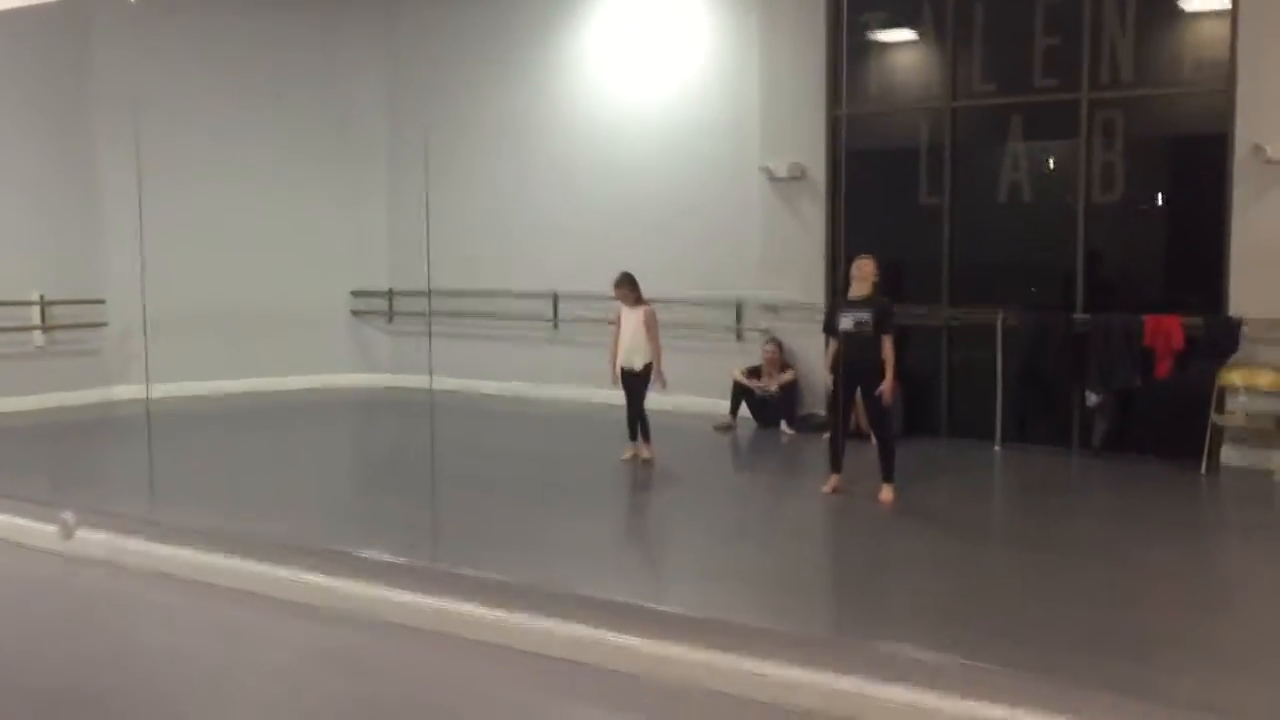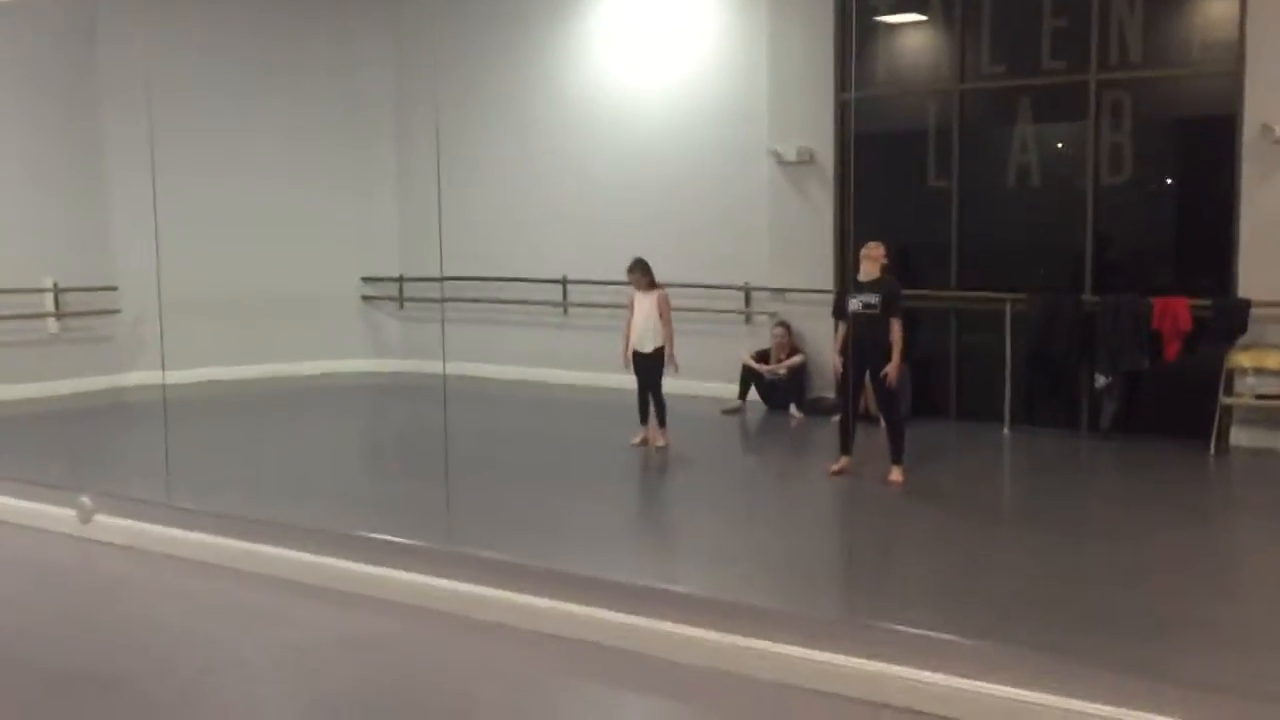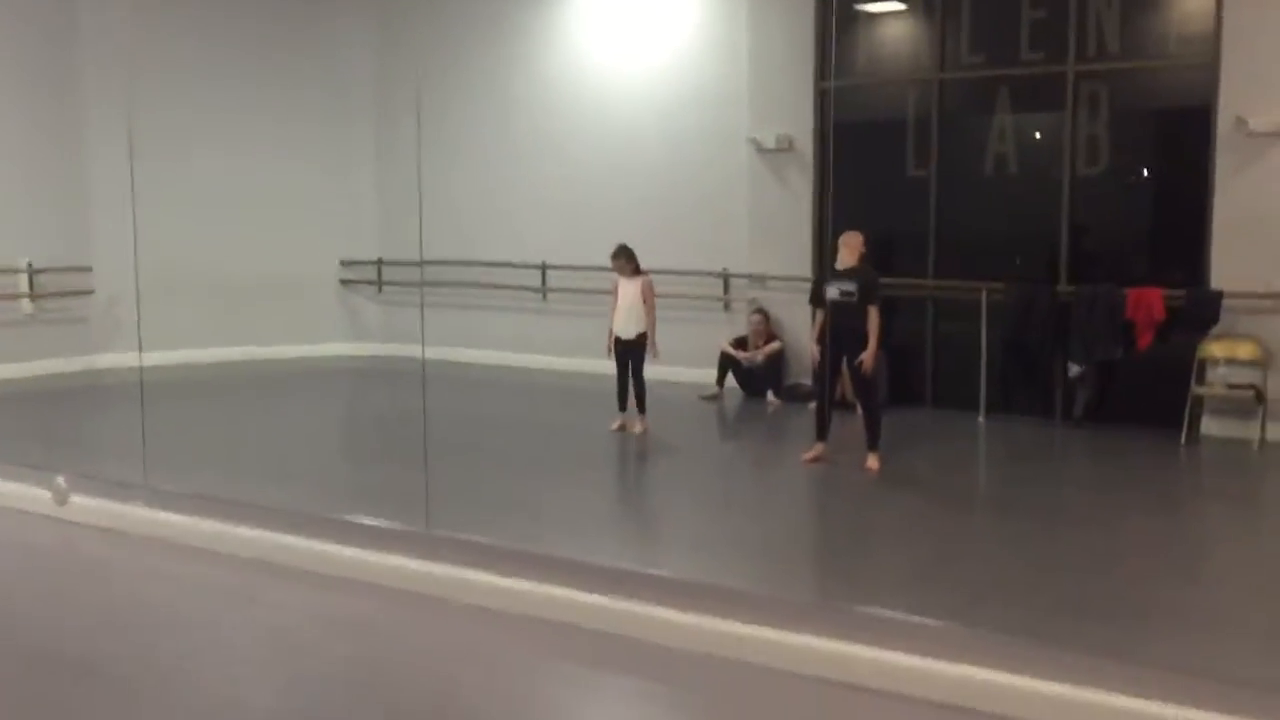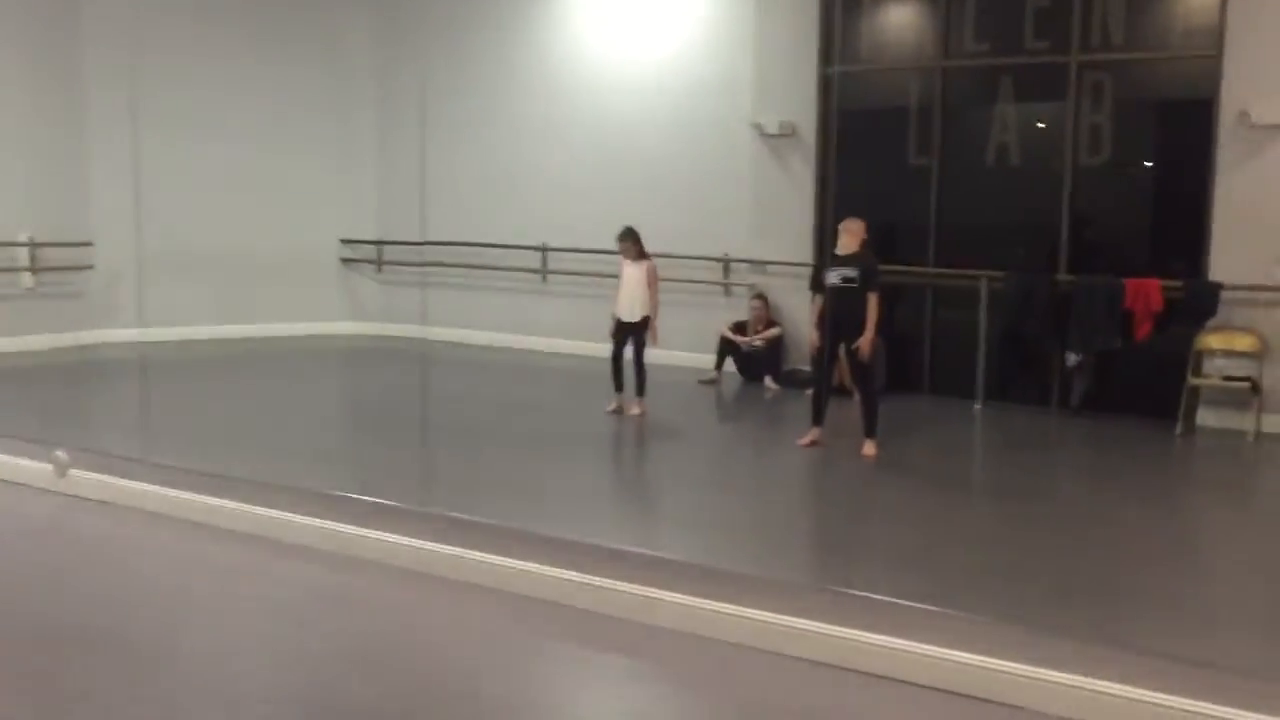
dt=0.2s
person 1, frame 1
left shoulder: (881, 305)
right shoulder: (838, 305)
left elbow: (887, 342)
right elbow: (833, 341)
left wrist: (889, 378)
right wrist: (829, 372)
left hip: (872, 373)
right hip: (843, 372)
left knee: (881, 427)
right knee: (837, 423)
left ankle: (887, 483)
right ankle: (835, 476)
person 1, frame 2
left shoulder: (889, 287)
right shoulder: (848, 288)
left elbow: (895, 326)
right elbow: (842, 324)
left wrist: (895, 360)
right wrist: (837, 355)
left hip: (880, 355)
right hip: (852, 354)
left knee: (889, 409)
right knee: (846, 405)
left ankle: (896, 465)
right ankle: (845, 457)
person 1, frame 3
left shoulder: (866, 275)
right shoulder: (825, 277)
left elbow: (873, 313)
right elbow: (820, 312)
left wrist: (871, 348)
right wrist: (815, 343)
left hip: (858, 343)
right hip: (830, 342)
left knee: (867, 397)
right knee: (823, 392)
left ankle: (873, 452)
right ankle: (820, 445)
person 1, frame 4
left shoulder: (867, 262)
right shoulder: (825, 262)
left elbow: (872, 300)
right elbow: (818, 297)
left wrist: (869, 334)
right wrist: (814, 328)
left hip: (857, 330)
right hip: (828, 327)
left knee: (864, 383)
right knee: (821, 378)
left ankle: (870, 438)
right ankle: (816, 429)
person 2, frame 1
left shoulder: (646, 311)
right shoulder: (621, 311)
left elbow: (654, 342)
right elbow: (616, 339)
left wrist: (658, 369)
right wrist: (613, 367)
left hip: (642, 366)
right hip: (625, 366)
left knee: (638, 406)
right knee: (630, 406)
left ankle: (646, 445)
right ankle: (634, 446)
person 2, frame 2
left shoulder: (660, 295)
right shoulder: (634, 296)
left elbow: (667, 326)
right elbow: (629, 323)
left wrist: (670, 353)
right wrist: (625, 350)
left hip: (655, 350)
right hip: (638, 350)
left knee: (655, 390)
right knee: (642, 390)
left ankle: (662, 432)
right ankle: (644, 431)
person 2, frame 3
left shoulder: (644, 282)
right shoulder: (618, 281)
left elbow: (650, 312)
right elbow: (614, 309)
left wrist: (652, 340)
right wrist: (610, 336)
left hip: (637, 337)
right hip: (620, 336)
left knee: (637, 377)
right knee: (621, 377)
left ankle: (641, 419)
right ankle: (622, 417)
person 2, frame 4
left shoulder: (648, 267)
right shoulder: (624, 264)
left elbow: (653, 298)
right elbow: (620, 292)
left wrist: (652, 326)
right wrist: (613, 320)
left hip: (640, 320)
right hip: (622, 319)
left knee: (638, 359)
right knee: (615, 357)
left ankle: (639, 402)
right ankle: (618, 399)
